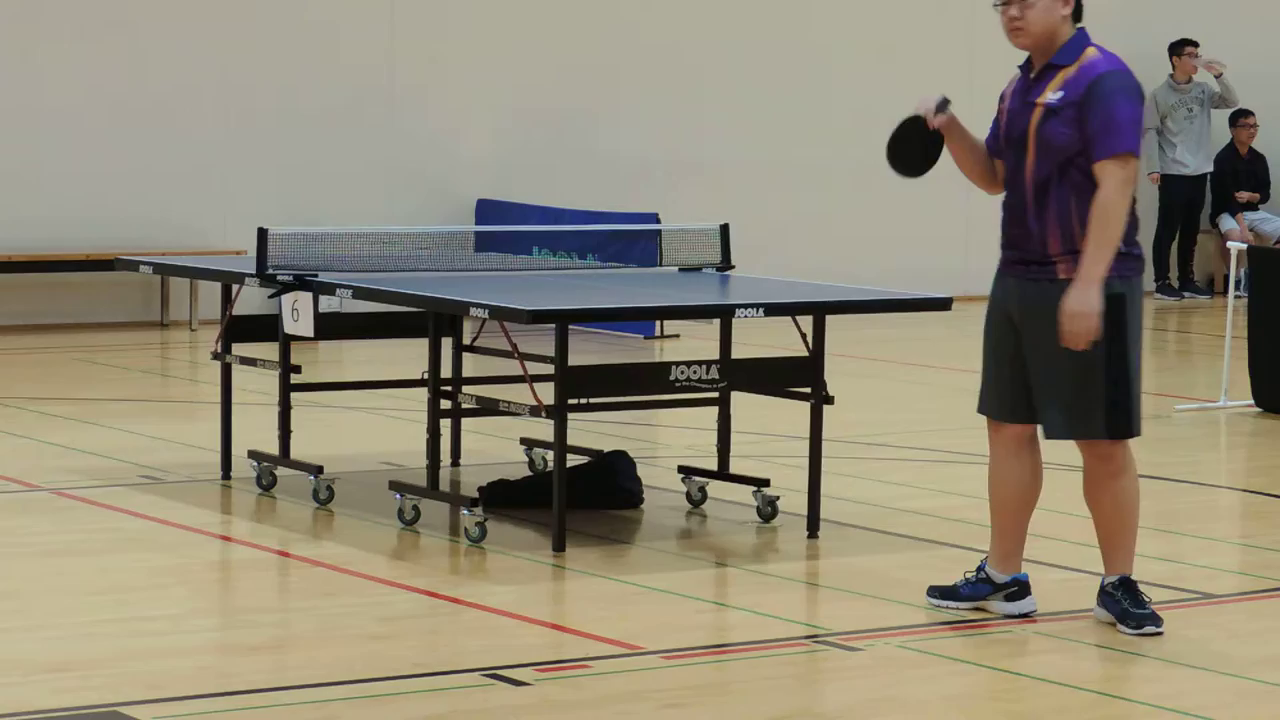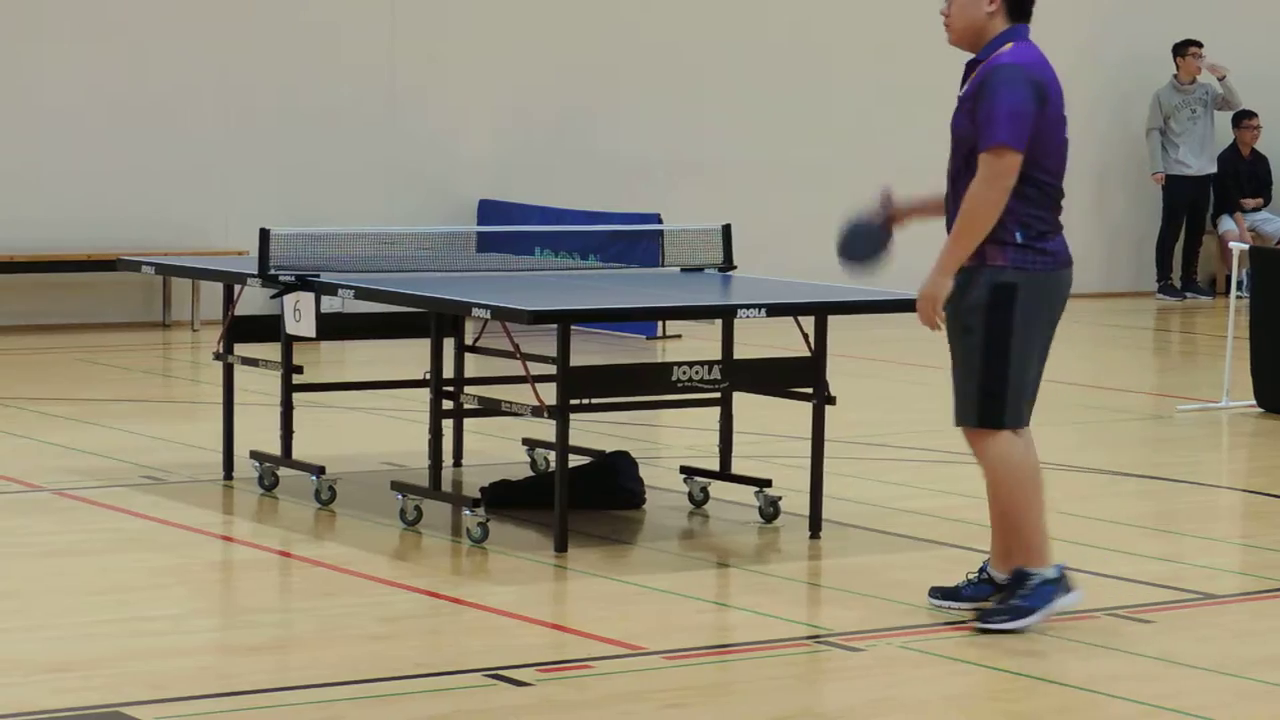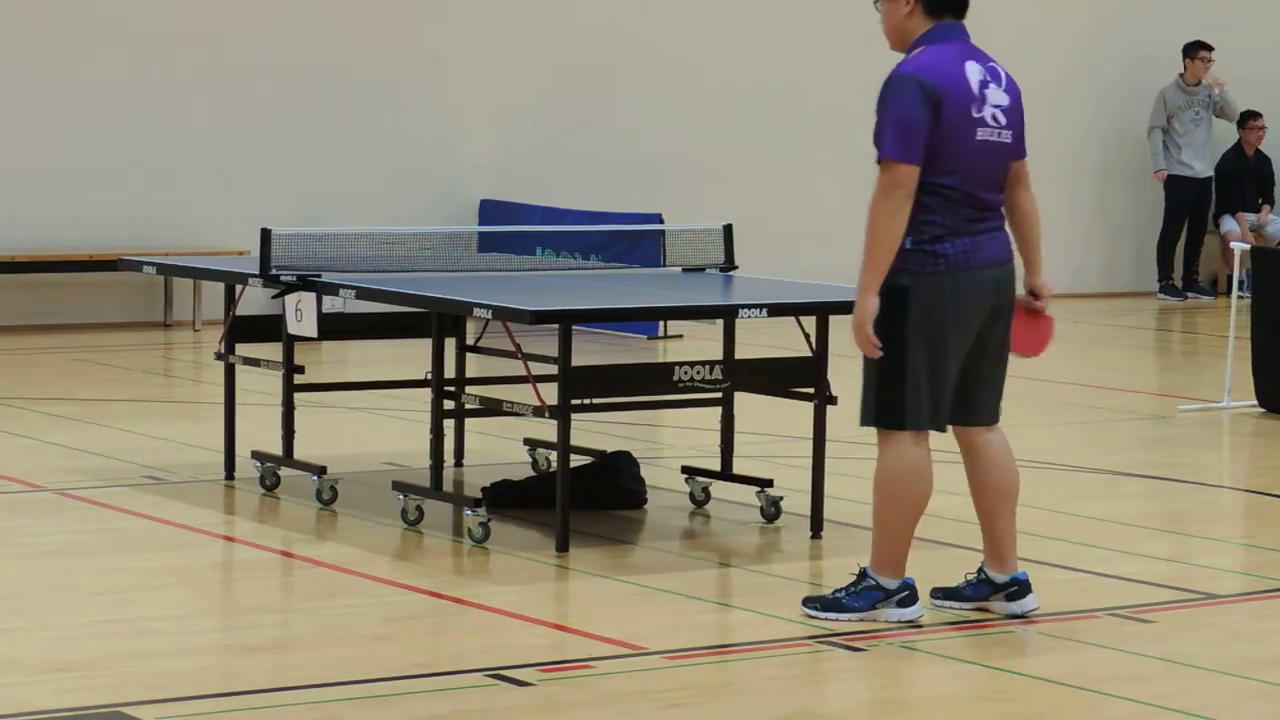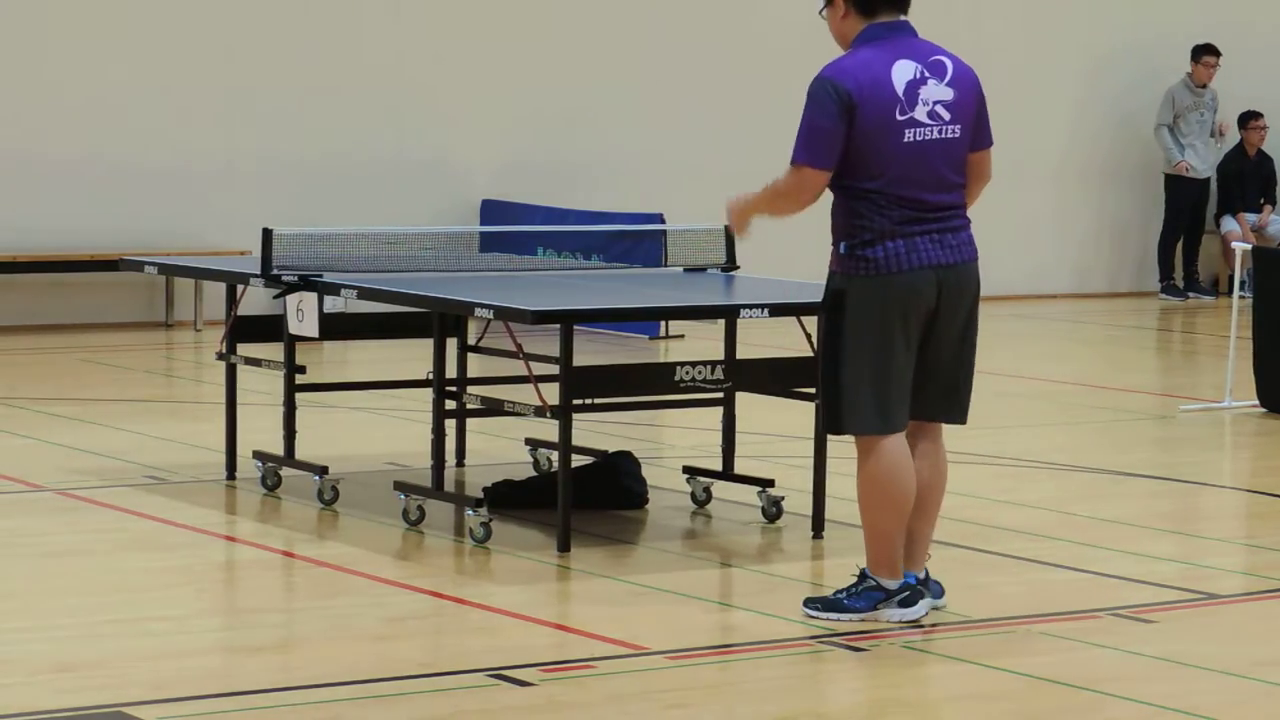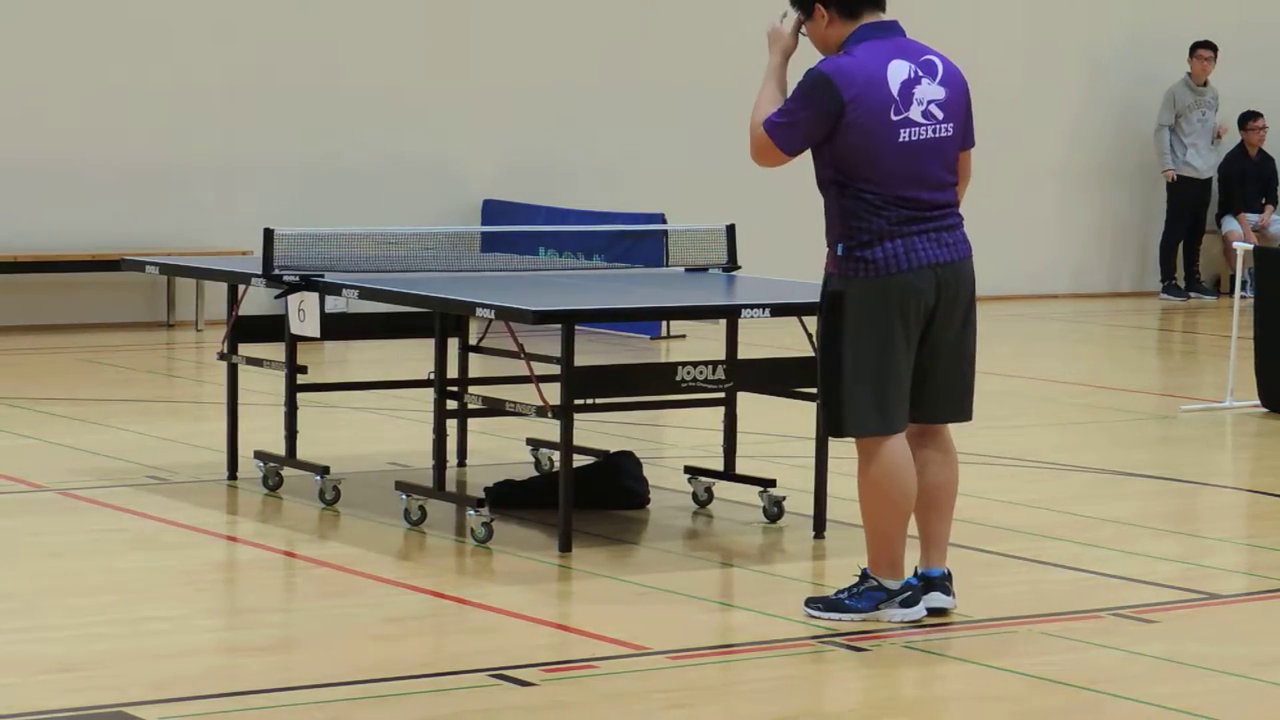
dt=0.5s
person 1, frame 1
left shoulder: (1105, 79)
right shoulder: (1020, 86)
left elbow: (1114, 186)
right elbow: (995, 177)
left wrist: (1087, 284)
right wrist: (952, 136)
left hip: (1091, 289)
right hip: (1019, 281)
left knee: (1103, 441)
right knee: (1009, 428)
left ankle: (1119, 583)
right ankle: (1003, 576)
person 1, frame 2
left shoulder: (1012, 70)
right shoulder: (996, 72)
left elbow: (996, 182)
left wrist: (943, 270)
right wrist: (918, 207)
left hip: (1009, 273)
right hip: (1001, 273)
left knee: (991, 426)
right knee: (998, 427)
left ankle: (1039, 572)
right ankle: (1006, 573)
person 1, frame 3
left shoulder: (914, 76)
right shoulder: (999, 78)
left elbow: (896, 191)
right elbow: (1019, 186)
left wrist: (868, 290)
right wrist: (1034, 269)
left hip: (929, 274)
right hip: (991, 269)
left knee: (905, 430)
right knee: (979, 425)
left ankle: (888, 584)
right ankle: (1006, 576)
person 1, frame 4
left shoulder: (841, 80)
right shoulder: (959, 73)
left elbow: (803, 189)
right elbow: (979, 173)
left wrist: (747, 208)
left hip: (877, 274)
right hip: (954, 266)
left knee: (881, 431)
right knee: (925, 425)
left ankle: (888, 585)
right ankle: (917, 573)
person 1, frame 5
left shoulder: (835, 78)
right shoulder: (946, 71)
left elbow: (764, 148)
left wrist: (777, 58)
left hip: (875, 274)
right hip: (949, 264)
left knee: (881, 432)
right knee: (928, 427)
left ankle: (888, 585)
right ankle: (935, 575)
person 2, frame 1
left shoulder: (1203, 91)
right shoulder: (1160, 94)
left elbow: (1232, 102)
right elbow: (1150, 132)
left wrist: (1219, 76)
right wrist: (1153, 167)
left hip: (1199, 171)
right hip: (1172, 172)
left knee: (1191, 229)
right knee: (1168, 228)
left ankle: (1186, 280)
right ankle: (1162, 283)
person 2, frame 2
left shoulder: (1207, 91)
right shoulder: (1163, 95)
left elbow: (1235, 105)
right elbow: (1153, 132)
left wrist: (1222, 78)
right wrist: (1157, 168)
left hip: (1203, 172)
right hip: (1176, 173)
left knee: (1196, 230)
right knee: (1171, 229)
left ankle: (1189, 281)
right ankle: (1164, 283)
person 2, frame 3
left shoulder: (1210, 92)
right shoulder: (1167, 93)
left elbow: (1232, 117)
right elbow: (1155, 130)
left wrist: (1223, 93)
right wrist: (1159, 164)
left hip: (1204, 173)
right hip: (1178, 173)
left knee: (1198, 230)
right knee: (1173, 229)
left ankle: (1191, 281)
right ankle: (1165, 283)
person 2, frame 4
left shoulder: (1212, 95)
right shoulder: (1175, 92)
right elbow: (1161, 128)
left wrist: (1219, 130)
right wrist: (1175, 158)
left hip: (1204, 173)
right hip: (1179, 173)
left knee: (1196, 230)
right knee: (1173, 229)
left ankle: (1191, 281)
right ankle: (1166, 283)
person 2, frame 5
left shoulder: (1213, 94)
right shoulder: (1175, 92)
right elbow: (1162, 129)
left wrist: (1219, 134)
right wrist: (1167, 164)
left hip: (1205, 173)
right hip: (1181, 172)
left knee: (1196, 231)
right knee: (1175, 229)
left ankle: (1193, 281)
right ankle: (1168, 283)
person 3, frame 1
left shoulder: (1259, 159)
right shoulder: (1223, 159)
left elbow: (1265, 194)
right elbow: (1228, 198)
left wrist: (1249, 196)
right wrist: (1244, 230)
left hip: (1253, 212)
right hip: (1227, 213)
right knee: (1234, 236)
right ankle: (1233, 279)
person 3, frame 2
left shoulder: (1261, 160)
right shoulder: (1225, 160)
right elbow: (1228, 199)
left wrist: (1254, 202)
right wrist: (1243, 230)
left hip: (1255, 213)
right hip: (1228, 213)
right knee: (1230, 237)
right ankle: (1234, 280)
person 3, frame 3
left shoulder: (1265, 161)
right shoulder: (1229, 160)
left elbow: (1269, 195)
right elbow: (1230, 199)
left wrist: (1264, 213)
right wrist: (1245, 230)
left hip: (1257, 213)
right hip: (1231, 213)
right knee: (1232, 237)
right ankle: (1235, 280)
person 3, frame 4
right shoulder: (1230, 161)
right elbow: (1232, 200)
right wrist: (1246, 230)
left hip: (1259, 213)
right hip: (1232, 214)
right knee: (1232, 237)
right ankle: (1236, 279)
person 3, frame 5
right shoulder: (1231, 161)
right elbow: (1233, 200)
right wrist: (1247, 231)
left hip: (1260, 214)
right hip: (1233, 214)
right knee: (1233, 237)
right ankle: (1237, 279)
